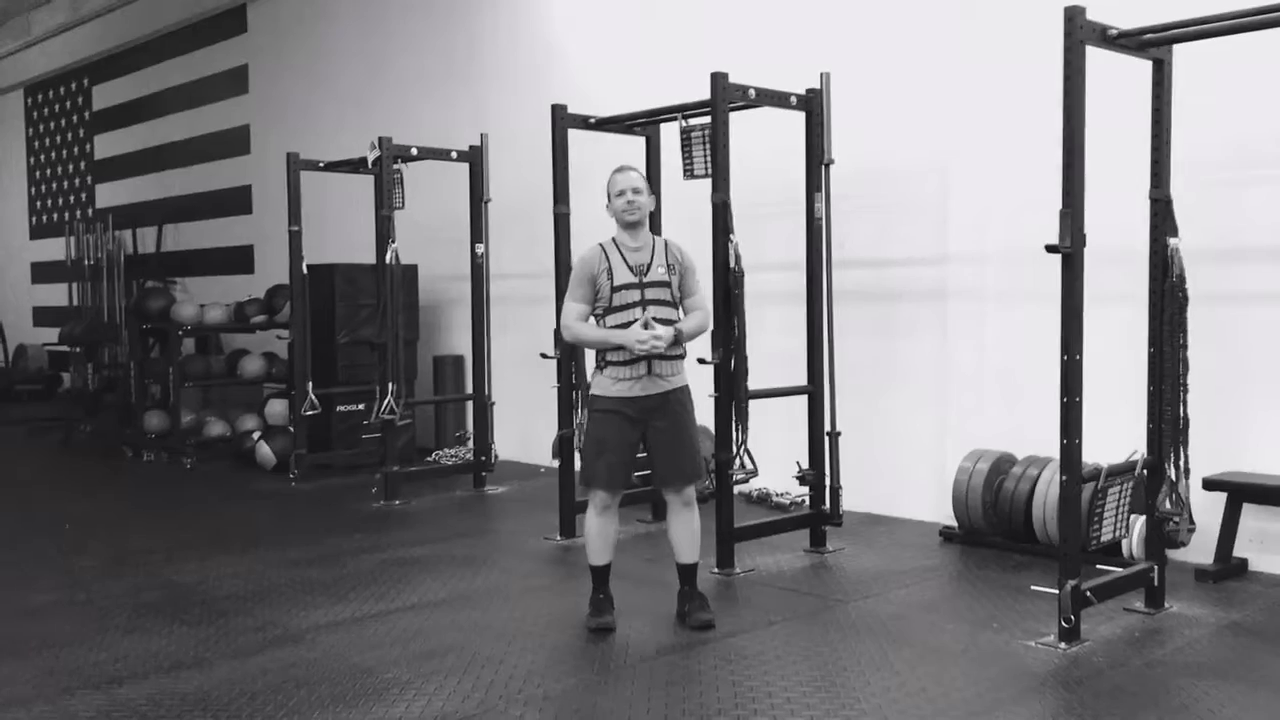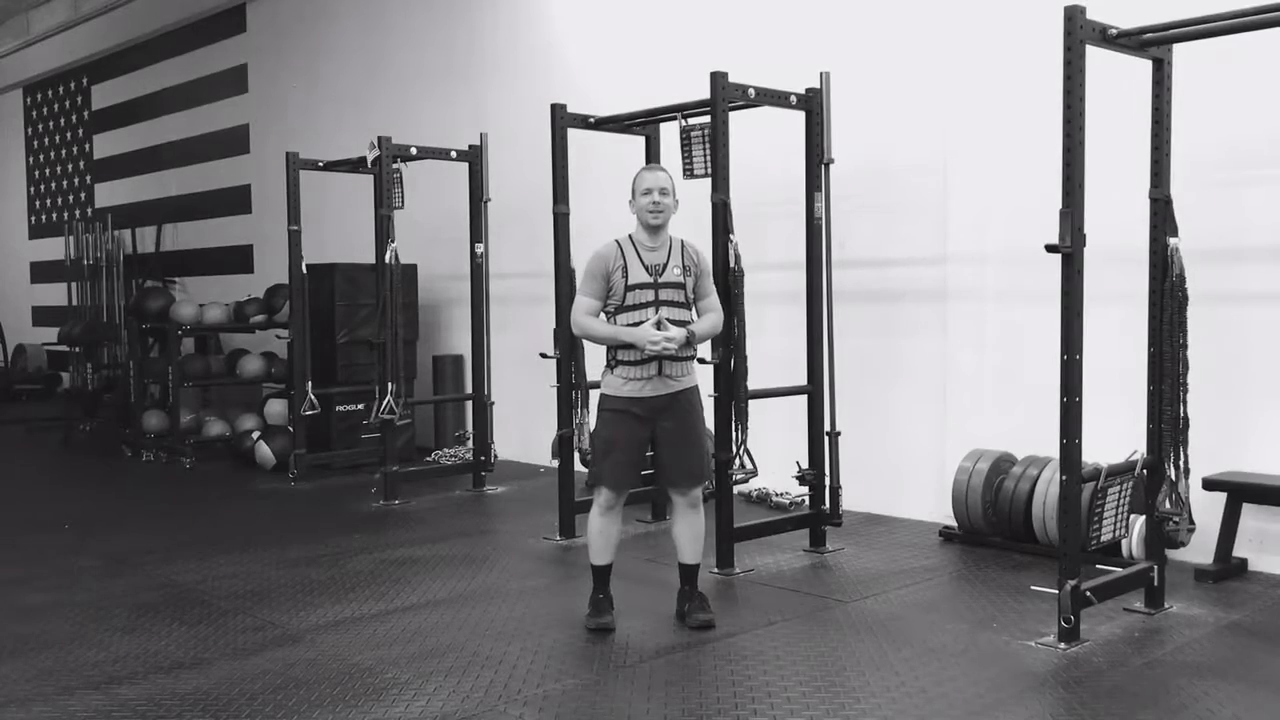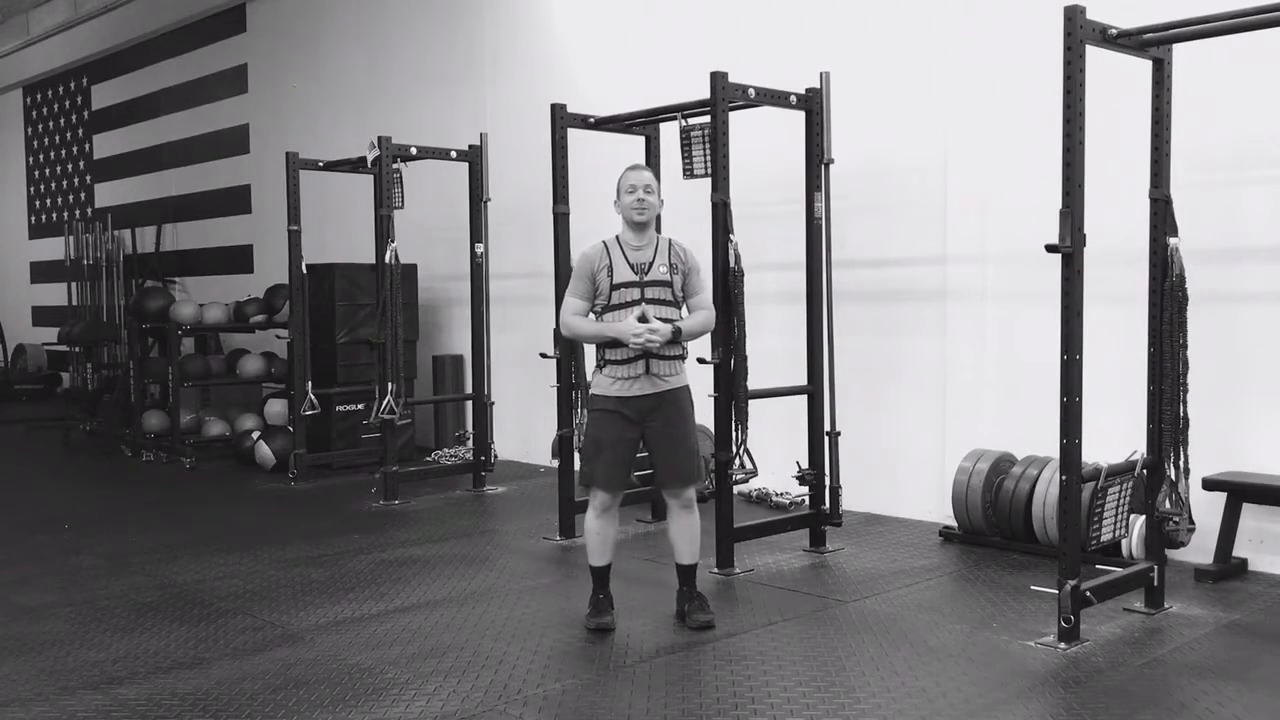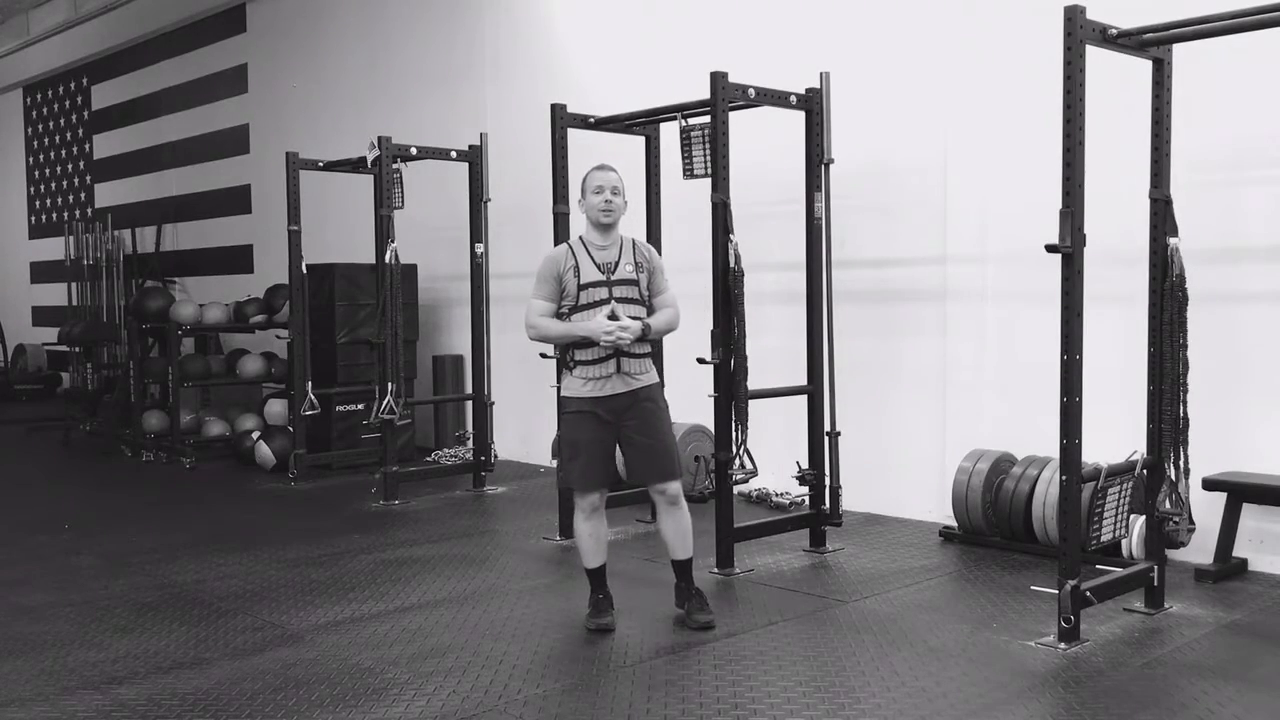
dt=0.7s
person 1, frame 1
left shoulder: (676, 255)
right shoulder: (592, 260)
left elbow: (701, 314)
right elbow: (570, 327)
left wrist: (673, 333)
right wrist: (622, 337)
left hip: (669, 391)
right hip: (613, 395)
left knee: (683, 493)
right knee: (603, 496)
left ankle: (689, 592)
right ankle: (600, 595)
person 1, frame 2
left shoulder: (693, 257)
right shoulder: (607, 256)
left elbow: (715, 316)
right elbow: (580, 320)
left wrist: (686, 335)
right wrist: (632, 335)
left hip: (679, 393)
right hip: (622, 395)
left knee: (689, 494)
right knee: (607, 495)
left ankle: (689, 593)
right ankle: (600, 595)
person 1, frame 3
left shoulder: (680, 255)
right shoulder: (594, 257)
left elbow: (706, 315)
right elbow: (568, 322)
left wrist: (672, 331)
right wrist: (617, 330)
left hip: (669, 391)
right hip: (612, 394)
left knee: (683, 494)
right knee: (603, 497)
left ankle: (688, 593)
right ankle: (600, 595)
person 1, frame 4
left shoulder: (645, 254)
right shoulder: (559, 259)
left elbow: (671, 314)
right elbow: (535, 325)
left wrist: (641, 328)
right wrist: (587, 329)
left hip: (641, 389)
right hip: (583, 395)
left knee: (669, 490)
right knee: (589, 499)
left ankle: (687, 589)
right ankle: (599, 595)
